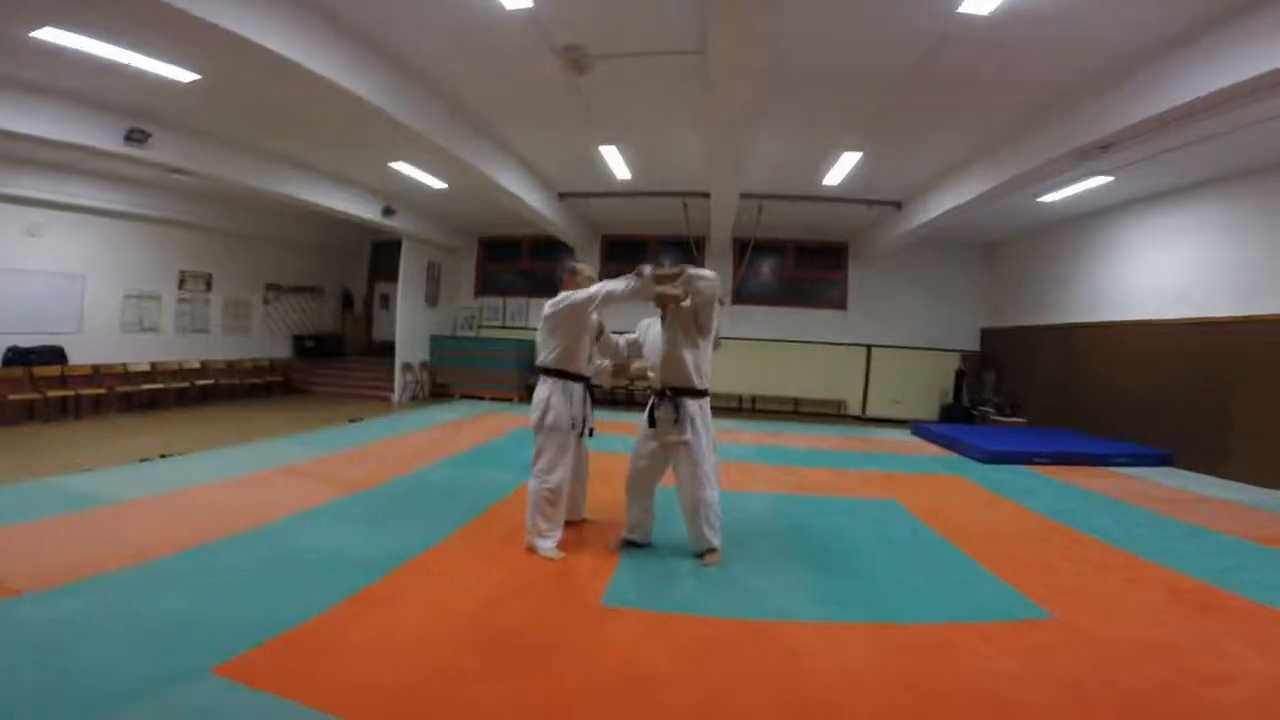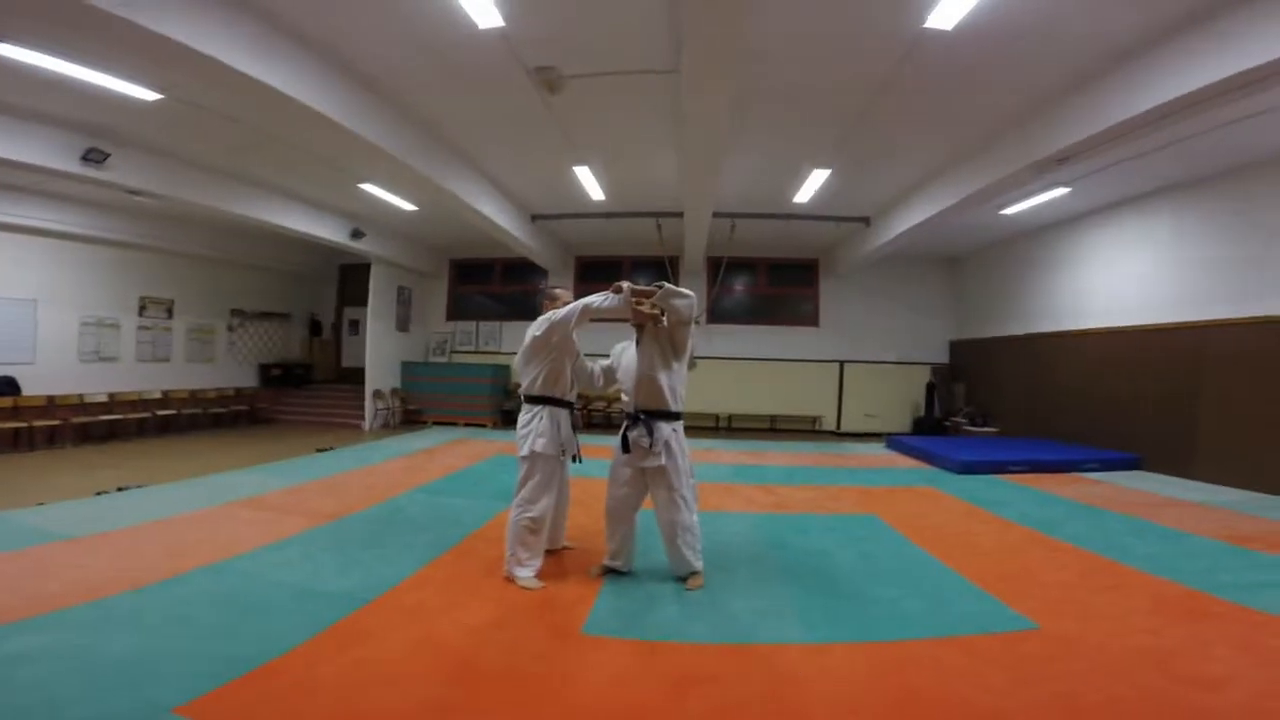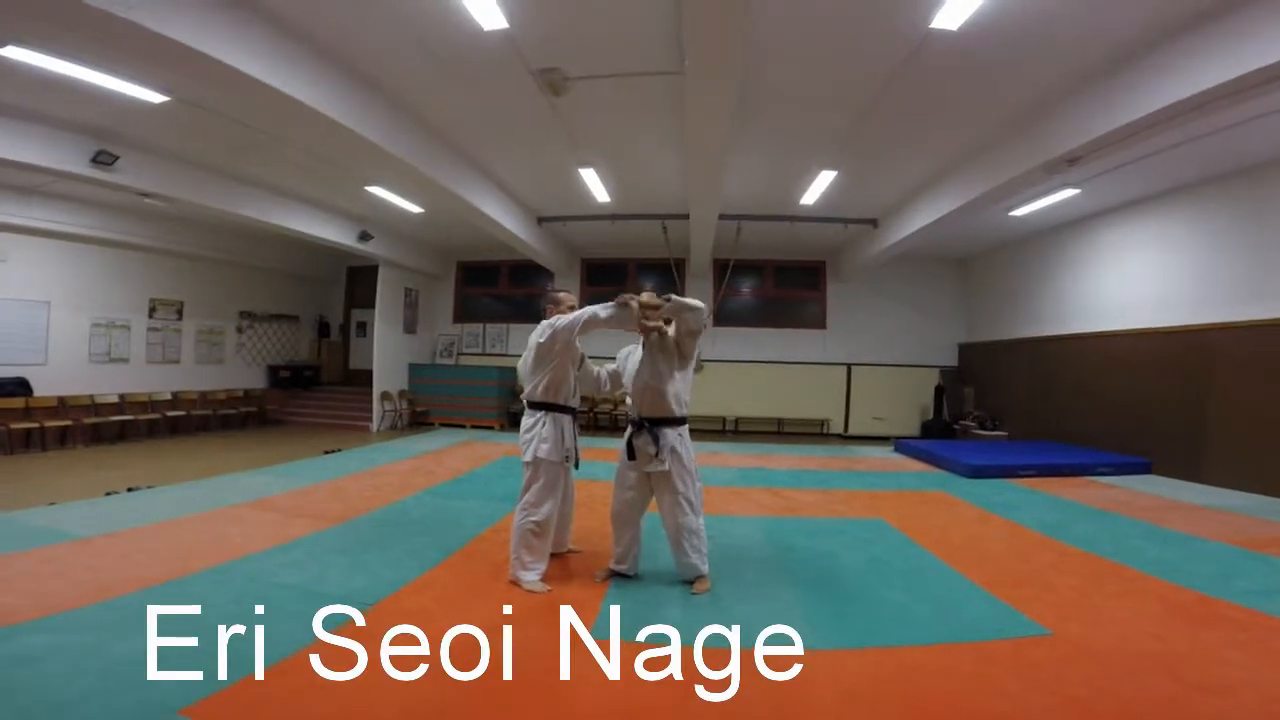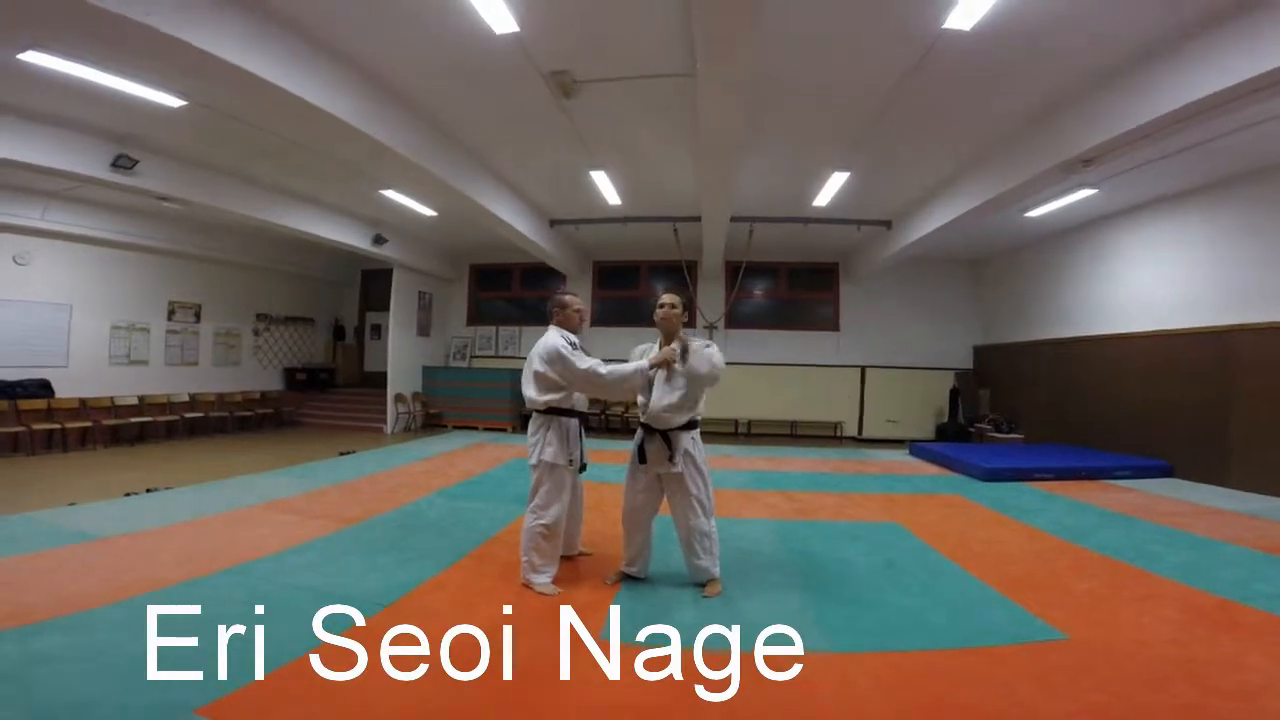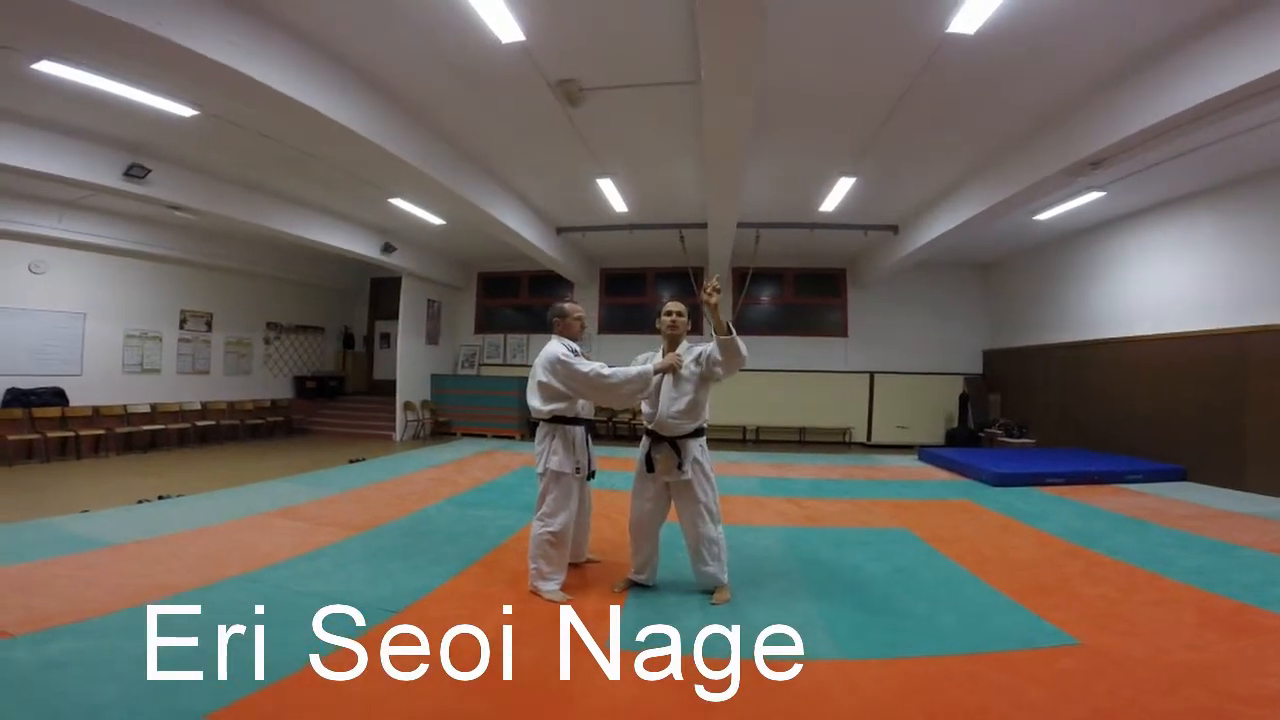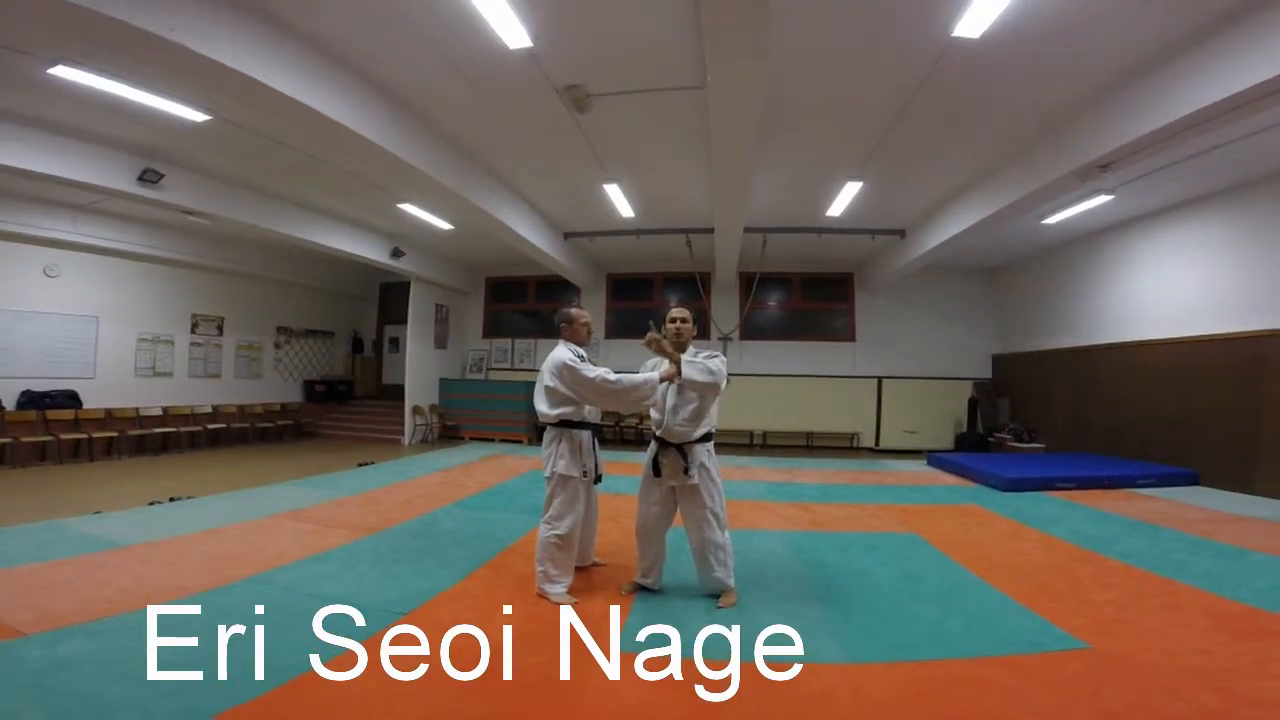
dt=0.5s
person 1, frame 1
left shoulder: (697, 316)
right shoulder: (649, 326)
left elbow: (708, 282)
right elbow: (622, 351)
left hip: (690, 411)
right hip: (658, 409)
left knee: (698, 482)
right knee: (639, 477)
left ankle: (708, 544)
right ankle: (636, 534)
person 1, frame 2
left shoulder: (672, 338)
right shoulder: (623, 351)
left elbow: (685, 302)
right elbow: (597, 377)
left wrist: (636, 290)
left hip: (664, 435)
right hip: (632, 434)
left knee: (676, 506)
right knee: (619, 504)
left ankle: (691, 567)
right ankle: (617, 561)
person 1, frame 3
left shoulder: (678, 343)
right shoulder: (628, 354)
left elbow: (697, 312)
right elbow: (603, 382)
left wrist: (653, 303)
right wrist: (579, 361)
left hip: (670, 439)
right hip: (637, 438)
left knee: (682, 510)
right knee: (624, 508)
left ankle: (697, 571)
right ankle: (622, 564)
person 1, frame 4
left shoulder: (697, 348)
right shoulder: (642, 352)
left elbow: (713, 371)
left wrist: (682, 341)
left hip: (682, 443)
right hip: (647, 441)
left knee: (695, 513)
right knee: (636, 511)
left ankle: (709, 574)
right ankle: (633, 567)
person 1, frame 5
left shoulder: (702, 356)
right shoulder: (644, 361)
left elbow: (734, 358)
left wrist: (714, 314)
left hip: (689, 450)
right hip: (652, 449)
left knee: (702, 521)
right knee: (642, 519)
left ankle: (717, 581)
right ankle: (641, 574)
person 1, frame 6
left shoulder: (707, 362)
right shoulder: (652, 366)
left elbow: (713, 379)
left wrist: (671, 355)
left hip: (695, 455)
right hip: (660, 454)
left knee: (708, 526)
right knee: (649, 523)
left ankle: (724, 585)
right ankle: (647, 578)
person 2, frame 1
left shoulder: (577, 312)
right shoulder: (562, 306)
left elbow: (581, 355)
right elbow: (604, 293)
right wrist: (644, 281)
left hip: (573, 393)
right hip: (557, 394)
left knee: (576, 461)
right knee: (552, 468)
left ankle: (571, 513)
right ankle: (541, 537)
person 2, frame 2
left shoulder: (557, 337)
right shoulder: (546, 328)
left elbow: (581, 373)
right elbow: (583, 309)
right wrist: (626, 302)
left hip: (555, 420)
right hip: (541, 422)
left knee: (556, 489)
right knee: (534, 496)
left ankle: (550, 541)
right ankle: (519, 567)
person 2, frame 3
left shoulder: (559, 341)
right shoulder: (548, 332)
right elbow: (588, 318)
right wrist: (629, 312)
left hip: (558, 424)
right hip: (544, 426)
left knee: (561, 493)
right knee: (538, 500)
left ankle: (556, 544)
right ankle: (524, 571)
person 2, frame 4
left shoulder: (563, 343)
right shoulder: (554, 346)
left elbow: (584, 380)
right elbow: (598, 376)
right wrist: (650, 364)
left hip: (565, 429)
right hip: (552, 431)
left knee: (570, 495)
right knee: (547, 504)
left ankle: (566, 546)
right ankle: (536, 573)
person 2, frame 5
left shoulder: (566, 352)
right shoulder: (557, 356)
left elbow: (590, 385)
right elbow: (603, 379)
right wrist: (656, 368)
left hip: (573, 437)
right hip: (559, 440)
left knee: (578, 503)
right knee: (555, 511)
left ankle: (574, 554)
right ankle: (544, 580)
person 2, frame 6
left shoulder: (574, 357)
right shoulder: (564, 360)
left elbow: (595, 392)
right elbow: (609, 385)
right wrist: (661, 376)
left hip: (580, 441)
right hip: (566, 444)
left knee: (585, 507)
right knee: (562, 515)
left ankle: (580, 557)
right ankle: (551, 583)
